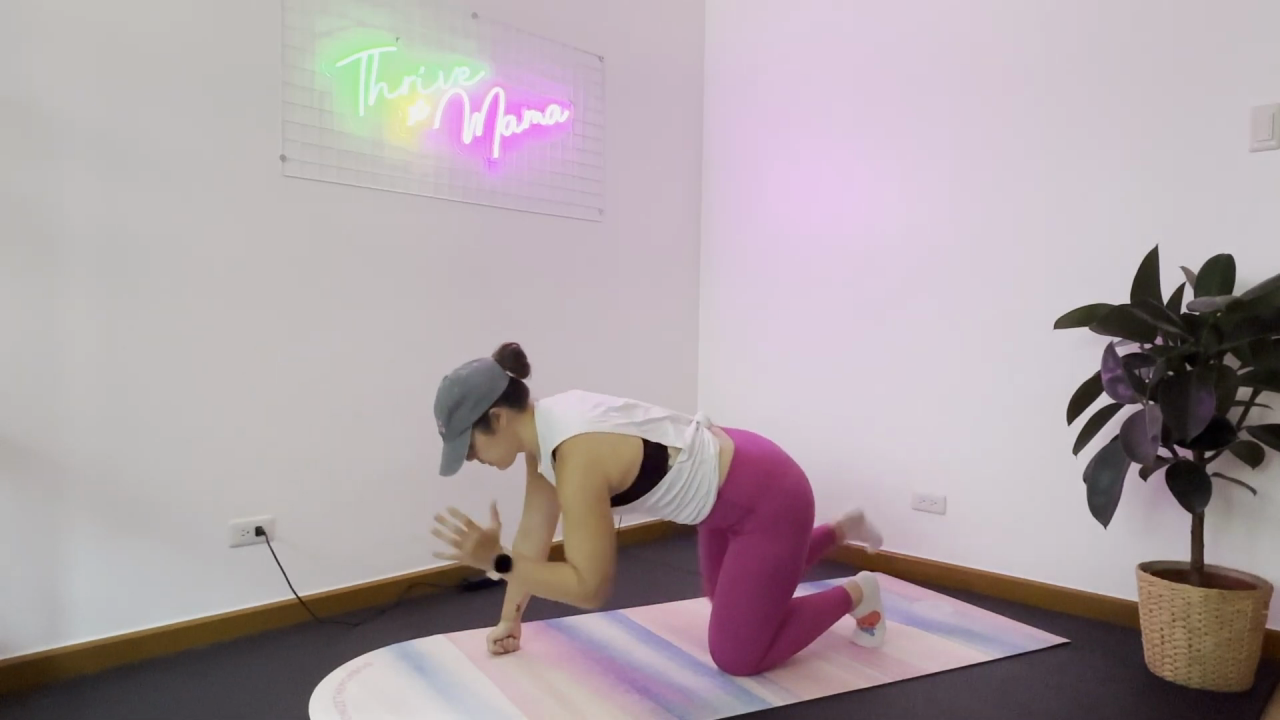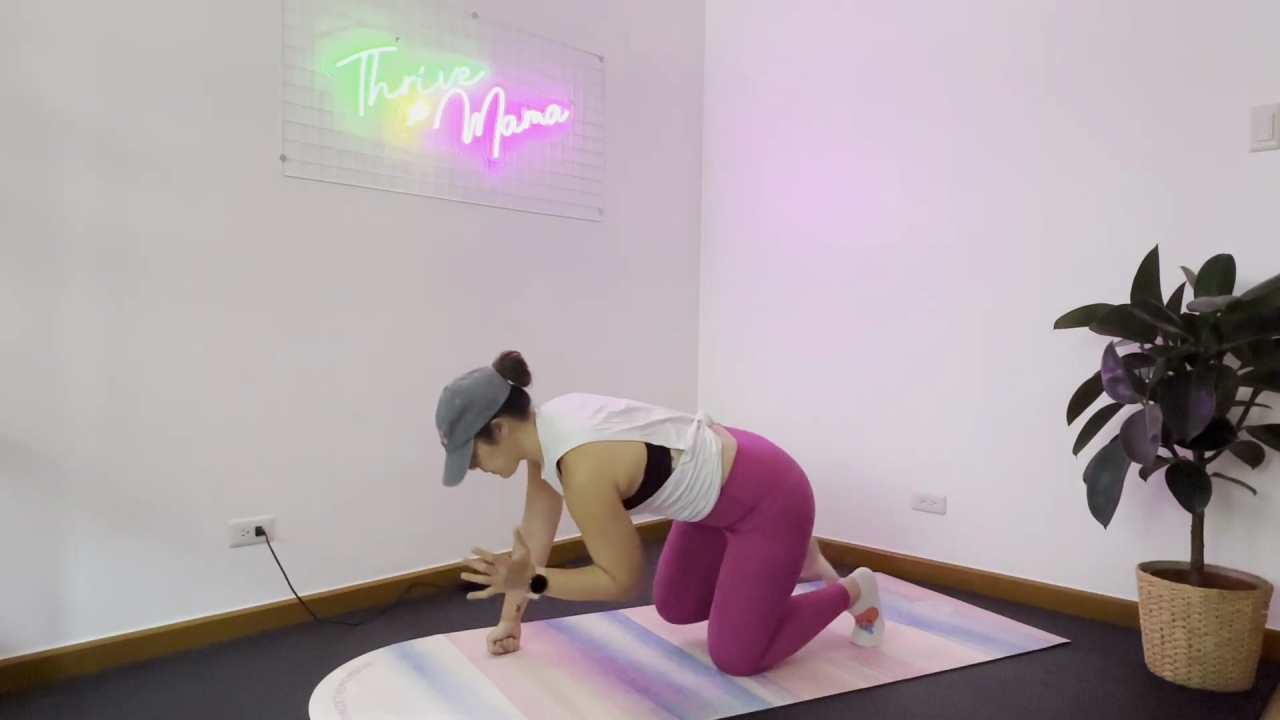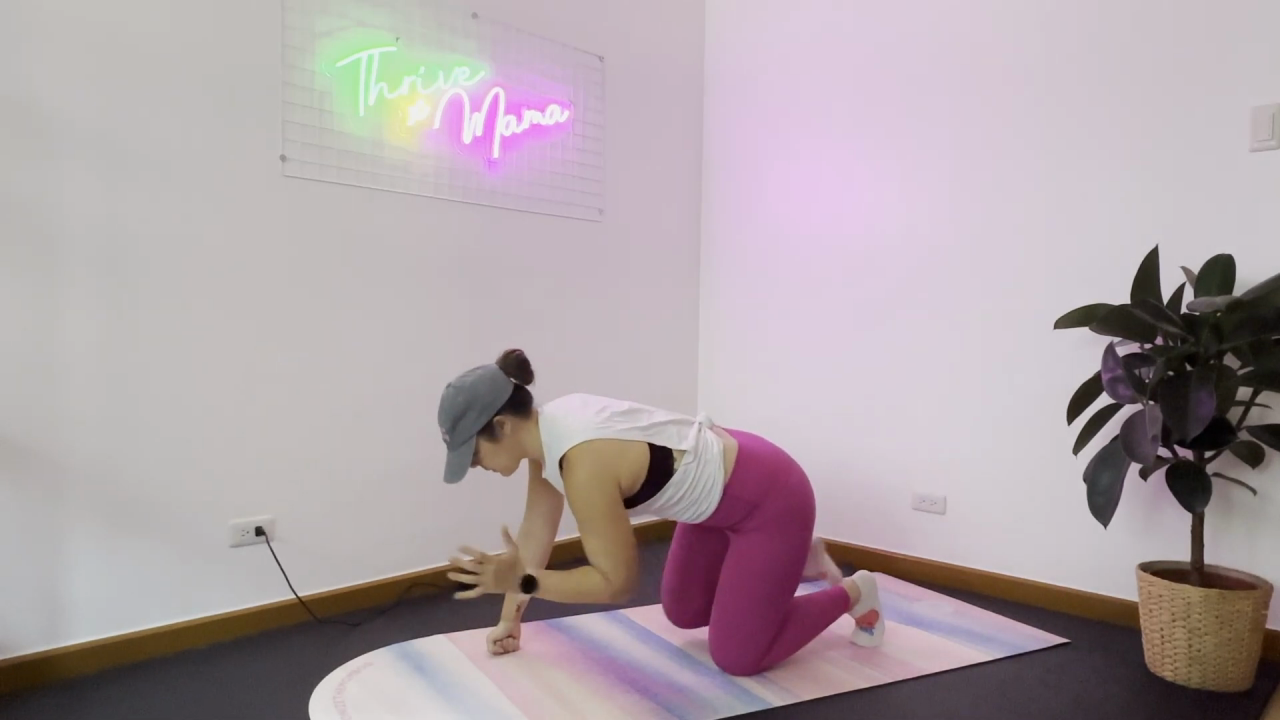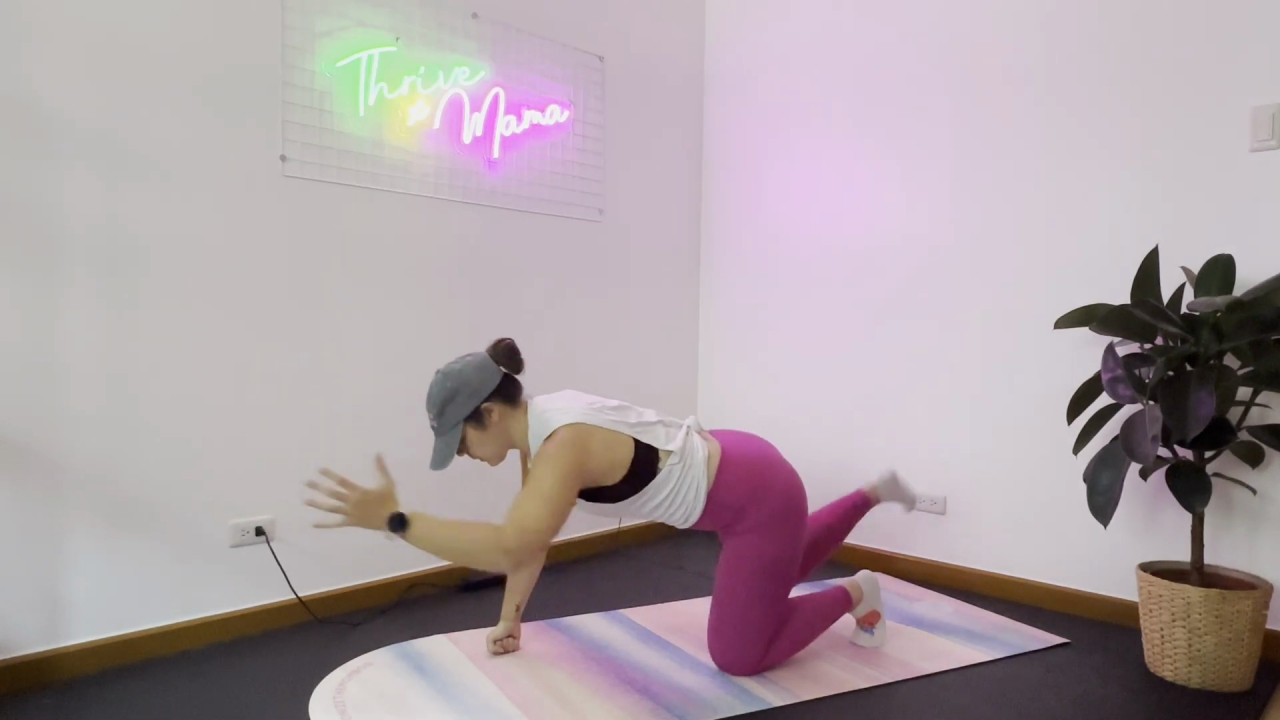
dt=0.3s
person 1, frame 1
left shoulder: (577, 458)
right shoulder: (541, 424)
left elbow: (591, 589)
right elbow: (534, 531)
left wrist: (494, 561)
right wrist: (510, 619)
left hip: (766, 497)
right hip: (727, 475)
left knee: (737, 657)
right knee: (731, 600)
left ankle: (856, 595)
right ankle: (838, 531)
person 1, frame 2
left shoulder: (583, 467)
right shoulder: (544, 427)
left elbow: (622, 580)
right elbow: (535, 531)
left wrist: (528, 582)
right wrist: (510, 618)
left hip: (766, 497)
right hip: (721, 478)
left knee: (736, 657)
right knee: (676, 610)
left ankle: (851, 593)
right ankle: (793, 559)
person 1, frame 3
left shoulder: (584, 463)
right shoulder: (542, 429)
left elbow: (615, 584)
right elbow: (536, 532)
left wrist: (518, 580)
right wrist: (510, 618)
left hip: (769, 498)
right hip: (725, 479)
left knee: (737, 657)
right knee: (683, 614)
left ankle: (852, 593)
right ankle: (795, 560)
person 1, frame 4
left shoulder: (563, 447)
right shoulder: (534, 421)
left elbow: (512, 550)
right elbow: (524, 535)
left wrist: (393, 518)
right wrist: (510, 620)
left hip: (760, 498)
right hip: (724, 470)
left knee: (737, 657)
right knee: (781, 573)
left ankle: (853, 593)
right ankle: (875, 493)
